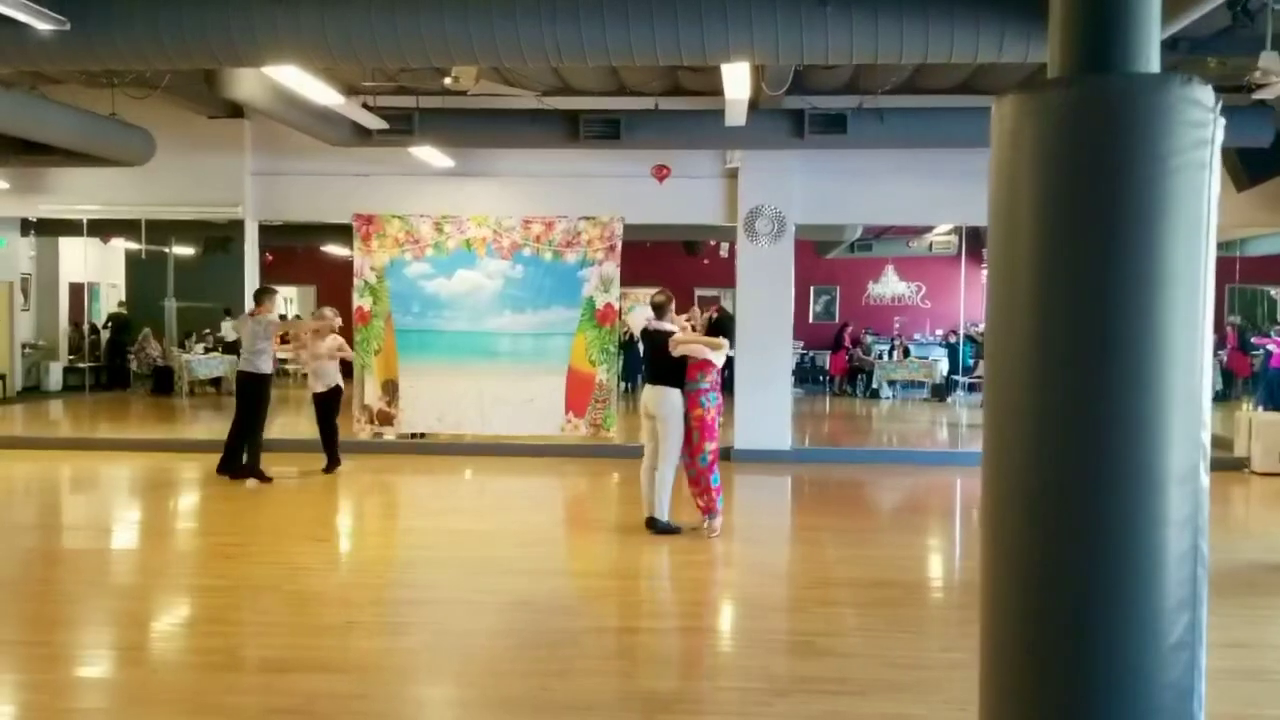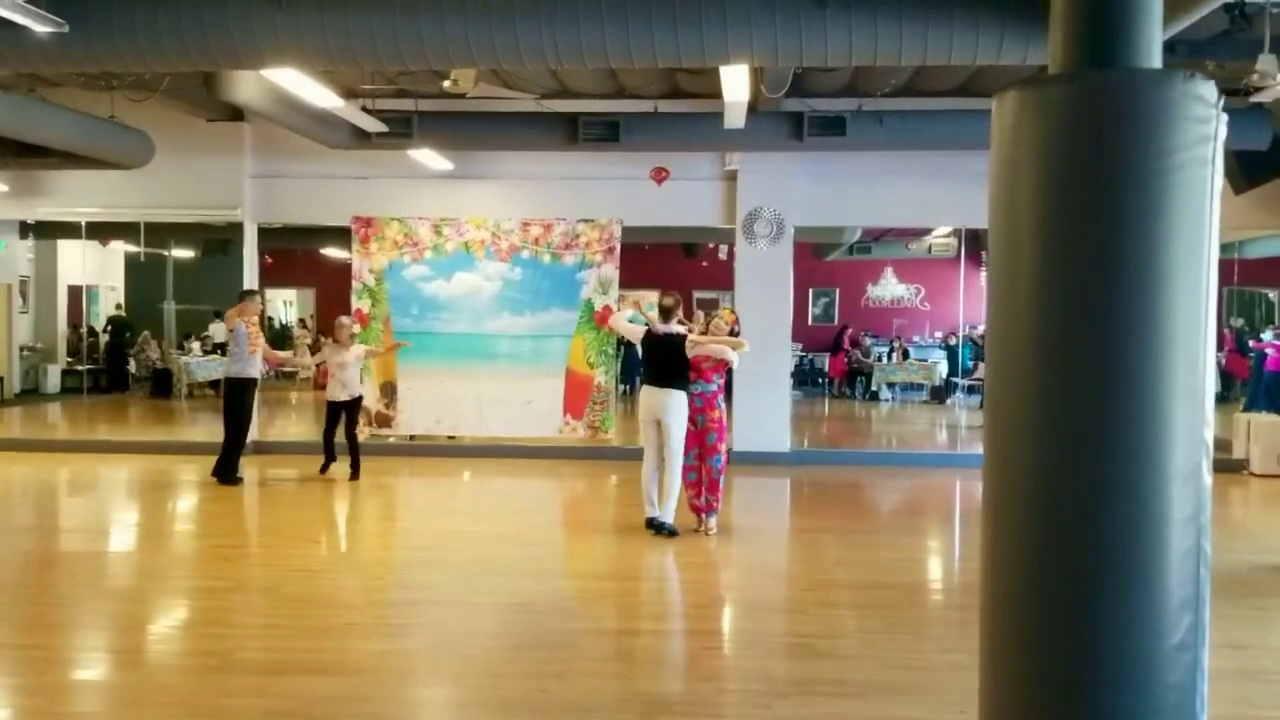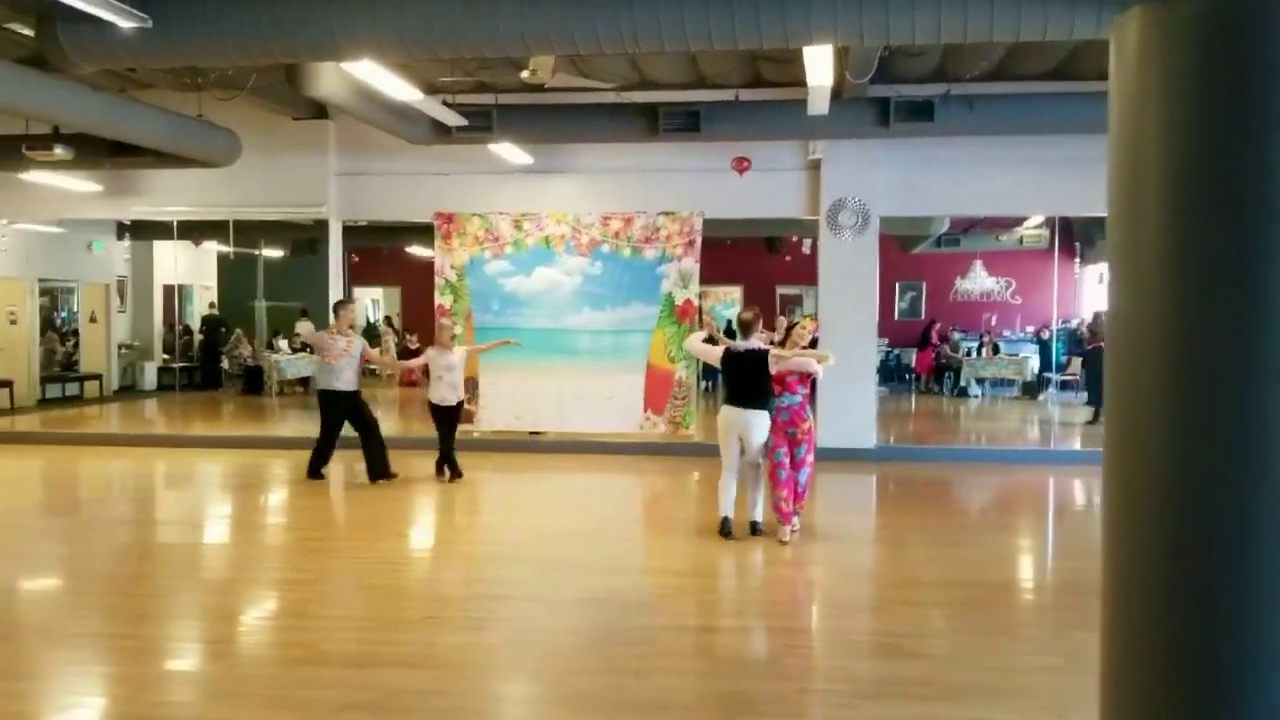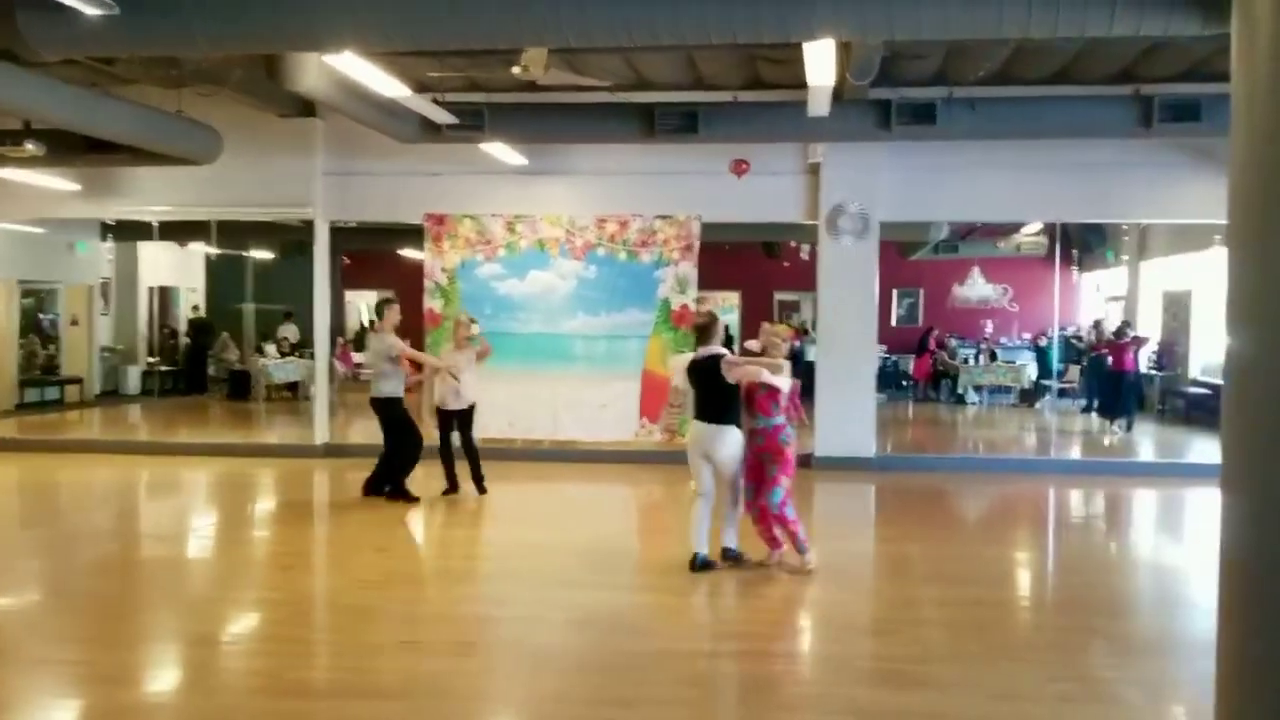
dt=0.5s
person 1, frame 1
left shoulder: (645, 330)
right shoulder: (675, 337)
left elbow: (634, 316)
left hip: (649, 394)
right hip: (669, 397)
left knee: (650, 456)
right knee: (668, 458)
left ankle: (651, 514)
right ankle: (660, 518)
person 1, frame 2
left shoulder: (646, 335)
right shoulder: (686, 339)
left elbow: (616, 322)
left wrist: (634, 309)
left hip: (648, 396)
right hip: (675, 400)
left knee: (650, 458)
right knee: (672, 461)
left ankle: (652, 515)
right ankle: (665, 519)
person 1, frame 3
left shoulder: (725, 353)
right shoulder: (769, 356)
left elbow: (689, 344)
left wrist: (706, 331)
left hip: (729, 414)
right hip: (757, 418)
left knee: (729, 470)
right knee: (754, 467)
left ankle: (726, 515)
right ankle: (755, 520)
person 1, frame 4
left shoulder: (691, 365)
right shoulder: (727, 363)
left elbow: (679, 379)
left hip: (697, 432)
right hip: (726, 434)
left knee: (703, 495)
right knee: (733, 491)
left ankle: (699, 553)
right ankle: (729, 546)
person 2, frame 1
left shoulder: (715, 350)
right shoulder: (699, 342)
left elbow: (723, 344)
left wrist: (686, 339)
left hip: (704, 406)
right hip: (691, 405)
left knee: (706, 460)
right knee: (690, 461)
left ankle: (715, 513)
right ankle: (707, 510)
person 2, frame 2
left shoulder: (723, 350)
right shoulder: (691, 342)
left elbow: (742, 345)
left wrist: (707, 340)
left hip: (713, 410)
right hip: (688, 410)
left knee: (714, 463)
right knee: (690, 463)
left ankle: (711, 514)
right ankle: (698, 512)
person 2, frame 3
left shoulder: (808, 361)
left elbow: (820, 363)
left hip: (800, 420)
right hip: (776, 421)
left knee: (801, 471)
right knee: (780, 466)
left ankle: (794, 514)
right ankle: (784, 523)
person 2, frame 4
left shoulder: (781, 374)
right shoulder: (756, 370)
left elbow: (768, 372)
left wrist: (741, 365)
left hip: (779, 441)
right hip: (755, 441)
left knee: (774, 501)
right knee: (754, 504)
left ankle: (804, 547)
right ankle: (776, 547)
person 3, frame 1
left shoulder: (244, 320)
right shoulder: (266, 322)
right elbow: (292, 326)
left hip: (244, 374)
right hip: (259, 376)
left knee: (241, 421)
right knee: (255, 423)
left ankle: (229, 466)
right ankle: (251, 466)
person 3, frame 2
left shoulder: (256, 329)
right shoulder: (236, 325)
left elbow: (268, 353)
right elbow: (230, 317)
left wrist: (291, 360)
right wrist: (238, 310)
left hip: (250, 382)
right hip: (237, 381)
left knee: (240, 428)
right knee: (236, 428)
left ankle: (224, 470)
right ankle: (227, 473)
person 3, frame 3
left shoulder: (358, 340)
right shoulder: (325, 336)
left elbow: (376, 358)
right elbow: (313, 340)
left wrist: (398, 364)
right wrist: (318, 343)
left hip: (352, 393)
right hip: (330, 393)
left knee: (370, 427)
right knee: (330, 434)
left ankle: (379, 471)
right ankle: (314, 469)
person 3, frame 4
left shoulder: (376, 337)
right shoulder: (388, 340)
right elbow: (418, 357)
left wrist: (406, 376)
right wrist: (444, 367)
left hip: (383, 398)
right hip: (388, 400)
left knee: (395, 444)
right knee: (413, 441)
left ankle: (375, 485)
right ankle: (397, 488)
person 4, frame 1
left shoulder: (336, 340)
right shoulder: (310, 339)
left elbow: (351, 355)
left wrist: (338, 354)
left hip: (333, 386)
right hip: (317, 388)
left knee: (331, 422)
right knee: (322, 424)
left ankle: (332, 459)
right ankle: (333, 459)
person 4, frame 2
left shoulder: (360, 350)
right shoulder: (329, 350)
left elbow: (382, 352)
right elbow: (313, 360)
left wrist: (397, 345)
right wrist: (297, 361)
left hip: (353, 396)
right hip: (333, 397)
left knee: (350, 432)
right knee: (328, 431)
left ankle: (355, 469)
right ankle: (329, 459)
person 4, frame 3
left shoulder: (461, 351)
right shoulder: (431, 352)
left elbow: (485, 347)
right elbow: (417, 362)
left wrist: (506, 342)
right wrist: (401, 365)
left hip: (456, 400)
right hip: (437, 401)
left knee: (449, 436)
right knee: (444, 435)
left ankle: (440, 465)
right ankle: (454, 470)
person 4, frame 4
left shoulder: (474, 353)
right shoulder: (445, 353)
left elbow: (488, 351)
right elbow: (435, 373)
left wrist: (476, 338)
left hip: (465, 405)
right hip: (444, 404)
left knee: (467, 442)
right knee: (444, 444)
left ankle: (478, 480)
right ankle: (452, 483)
